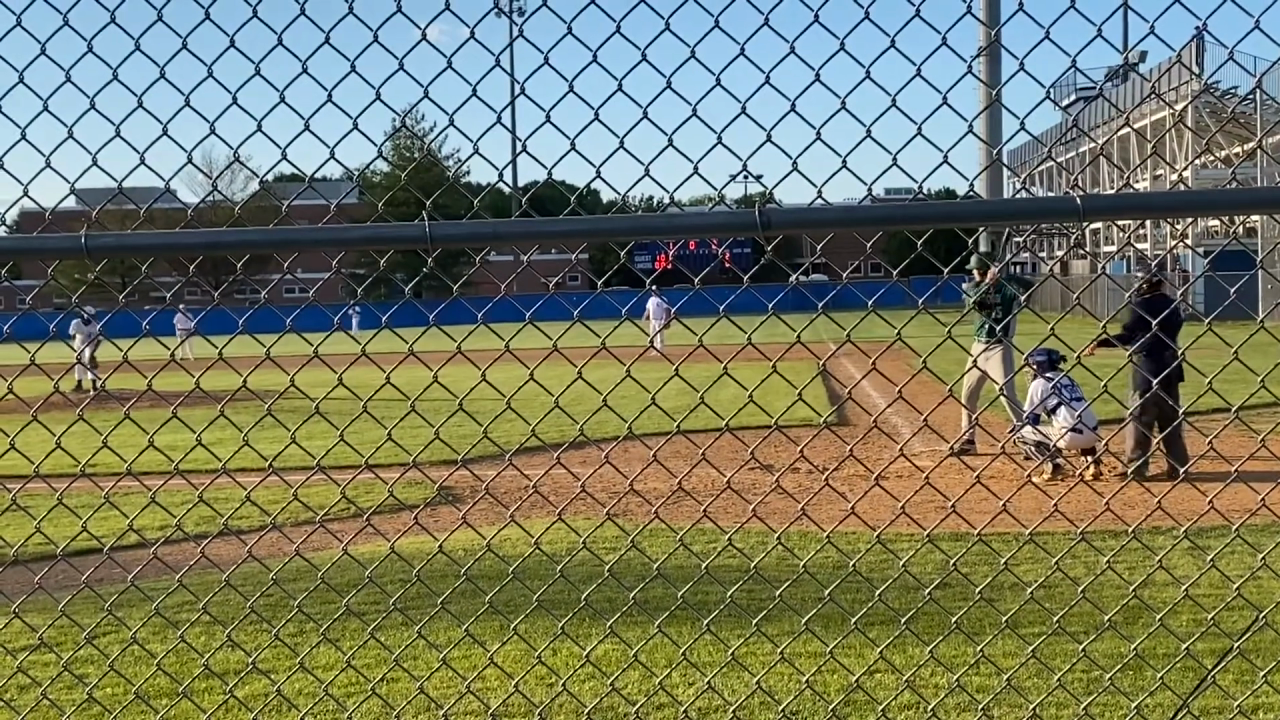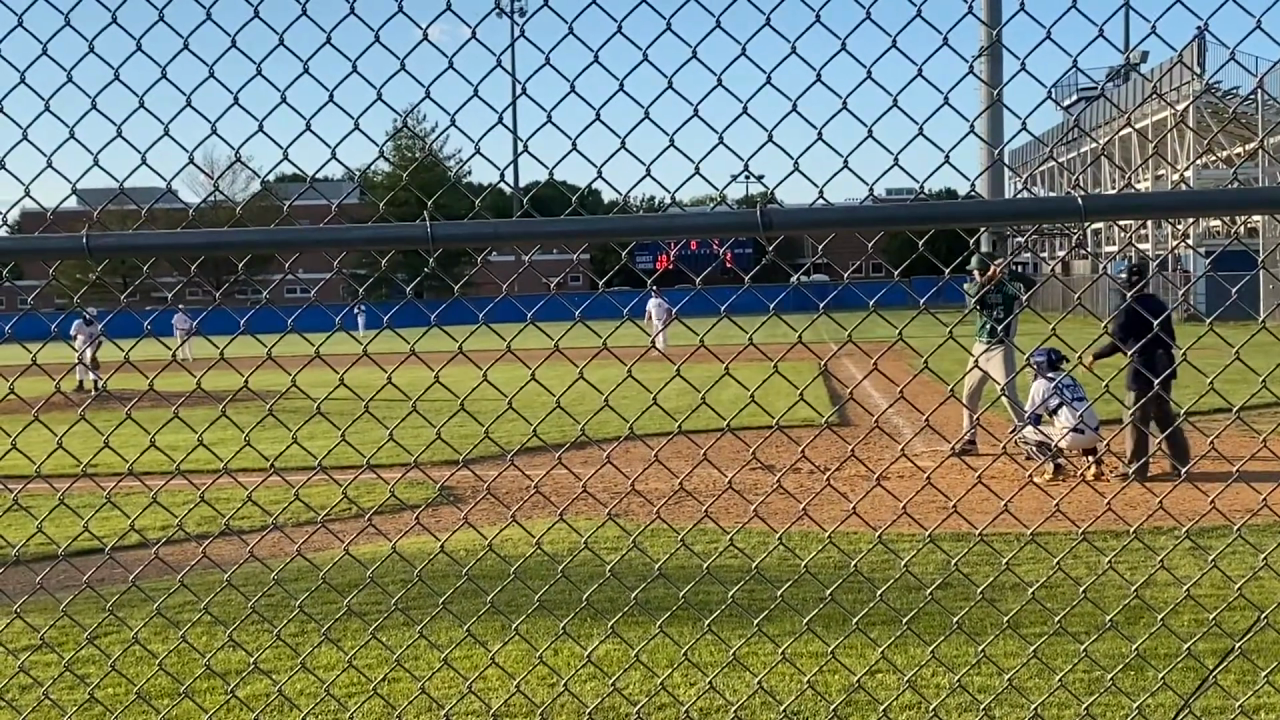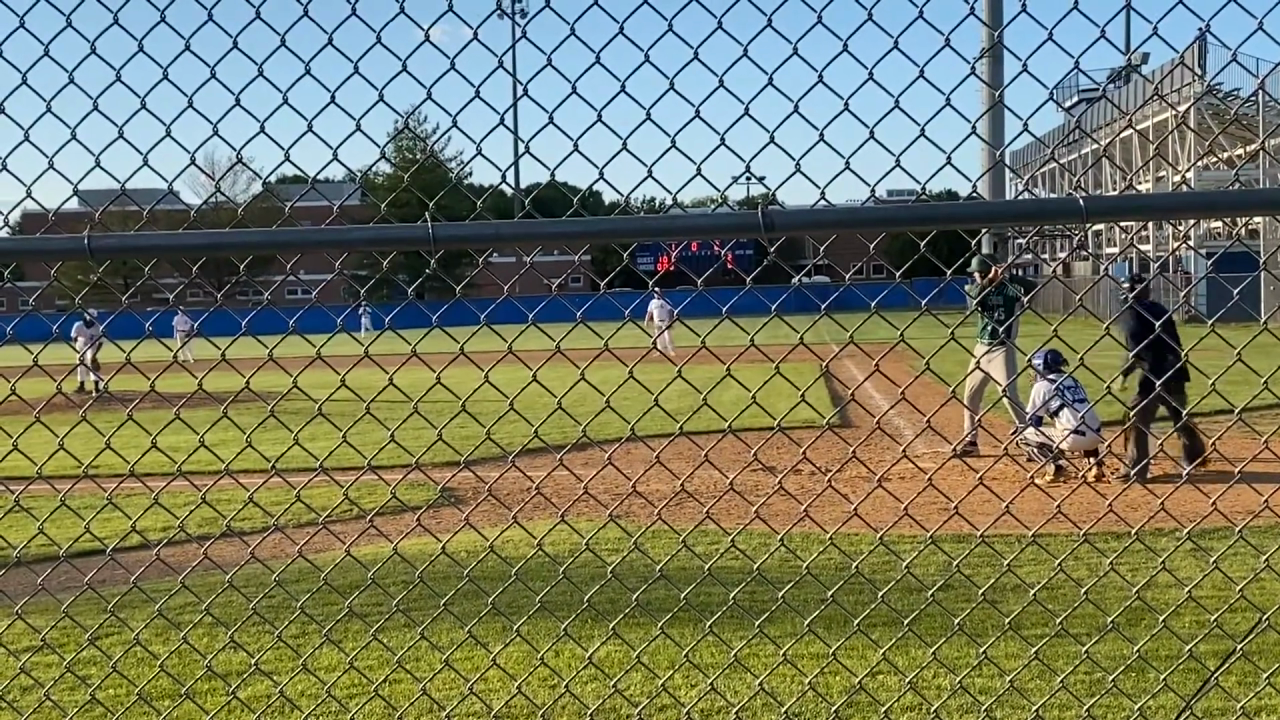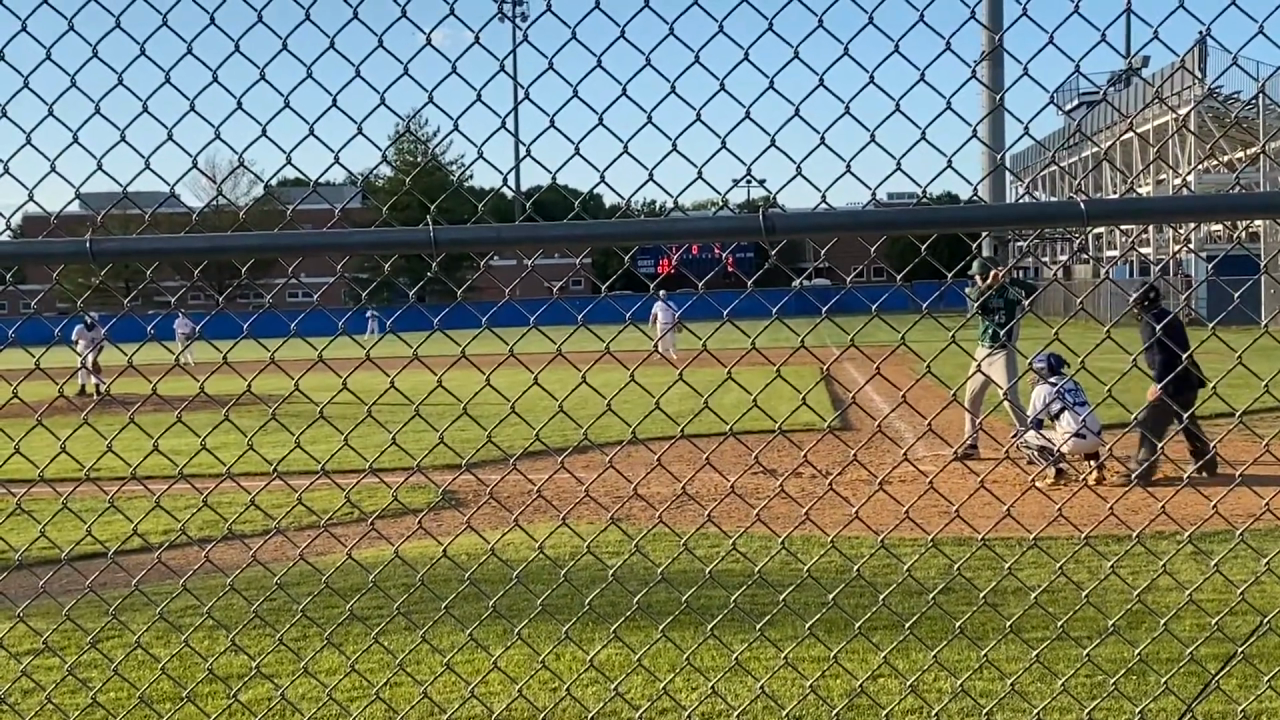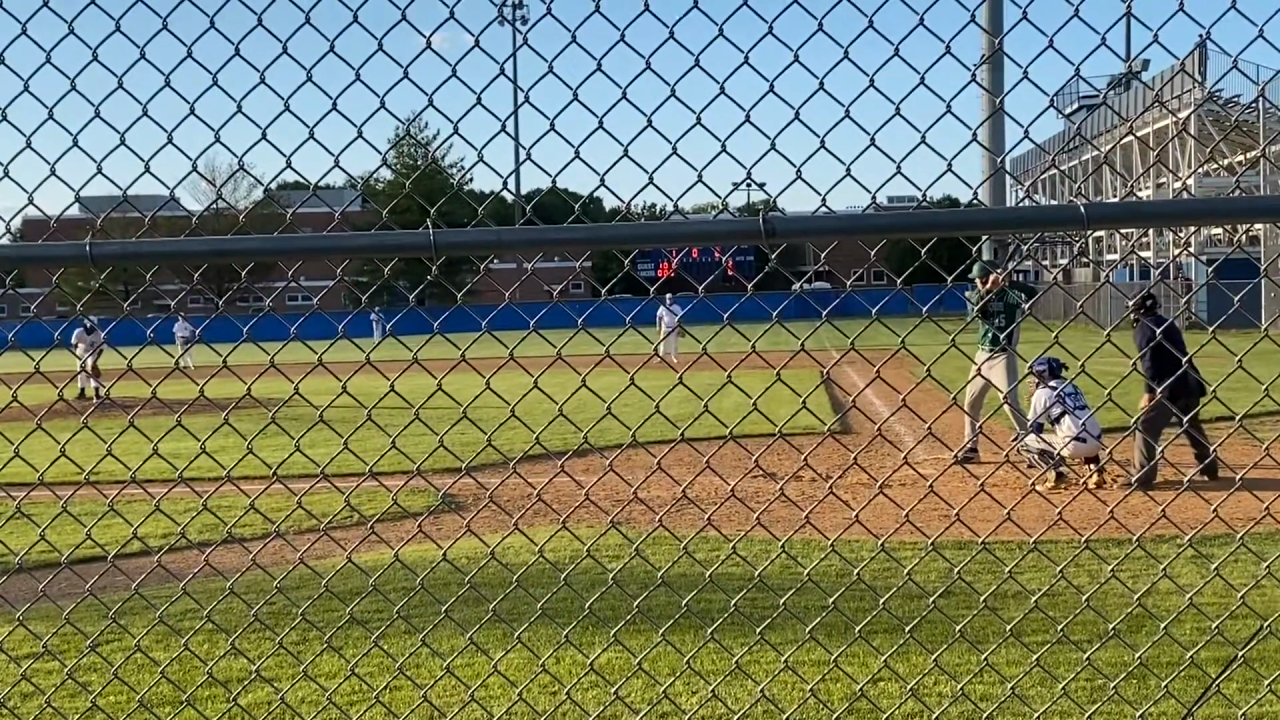
dt=0.3s
person 1, frame 1
left shoulder: (1140, 305)
right shoulder: (1172, 304)
left elbow: (1126, 337)
right elbow: (1173, 334)
left wrist: (1097, 343)
left hip: (1148, 366)
right hip: (1170, 365)
left knee: (1140, 419)
right knee: (1171, 418)
left ankle: (1135, 468)
right ankle: (1178, 467)
person 1, frame 2
left shoulder: (1129, 308)
right shoulder: (1159, 305)
left elbow: (1118, 342)
right elbow: (1170, 338)
left wrist: (1094, 356)
left hip: (1143, 367)
right hip: (1164, 364)
left knee: (1137, 418)
right knee: (1166, 415)
left ankle: (1136, 469)
right ankle: (1181, 462)
person 1, frame 3
left shoulder: (1132, 314)
right shoulder: (1160, 310)
left elbow: (1137, 352)
right elbow: (1175, 343)
left wrist: (1123, 374)
left hip: (1155, 372)
right hip: (1174, 370)
left knee: (1137, 420)
right knee: (1180, 417)
left ankle: (1136, 470)
right ankle: (1197, 455)
person 1, frame 4
left shoulder: (1151, 321)
right shoulder: (1169, 317)
left elbow: (1162, 355)
left wrist: (1157, 383)
left hip: (1173, 381)
right hip: (1187, 377)
left knee: (1149, 423)
right knee: (1187, 421)
left ankle: (1140, 472)
right ankle: (1207, 464)
person 1, frame 5
left shoulder: (1144, 328)
right shoulder: (1167, 323)
left elbow: (1150, 362)
right elbow: (1177, 356)
left wrist: (1148, 392)
left hip: (1171, 386)
right hip: (1190, 382)
left knee: (1146, 427)
right knee: (1192, 426)
left ankle: (1142, 478)
right ankle: (1209, 468)
person 2, frame 1
left shoulder: (1008, 286)
right shoulder: (975, 286)
left elbow: (1029, 287)
right elbow: (970, 300)
left wrist: (1003, 276)
right wrist: (987, 283)
left hip: (1000, 347)
right hip: (979, 346)
left knee: (1007, 394)
right knee: (968, 394)
right ankle: (968, 440)
person 2, frame 2
left shoulder: (1009, 286)
right shoulder: (977, 286)
left elbow: (1031, 285)
right elbow: (972, 296)
left wrist: (1007, 272)
right wrist: (989, 277)
left hip: (1001, 348)
right hip: (980, 347)
left knee: (1008, 394)
right knee: (969, 394)
right ankle: (969, 440)
person 2, frame 3
left shoulder: (1009, 288)
right shoulder: (979, 288)
left elbow: (1032, 288)
right elbow: (974, 298)
left wrist: (1006, 277)
right wrist: (990, 279)
left hip: (1002, 349)
right hip: (982, 348)
left knee: (1009, 395)
right knee: (971, 395)
right ankle: (970, 441)
person 2, frame 4
left shoulder: (1010, 291)
right shoulder: (980, 291)
left elbow: (1032, 291)
right elbow: (974, 301)
left wrist: (1008, 279)
right wrist: (989, 284)
left hip: (1003, 353)
right hip: (983, 351)
left knee: (1010, 398)
right knee: (971, 398)
right ankle: (971, 444)
person 2, frame 5
left shoulder: (1011, 294)
right shoulder: (979, 295)
left elbow: (1032, 294)
right elbow: (974, 309)
left wrist: (1008, 283)
right wrist: (988, 289)
left hip: (1003, 356)
right hip: (983, 355)
left knee: (1010, 402)
right knee: (971, 402)
right ankle: (971, 448)
